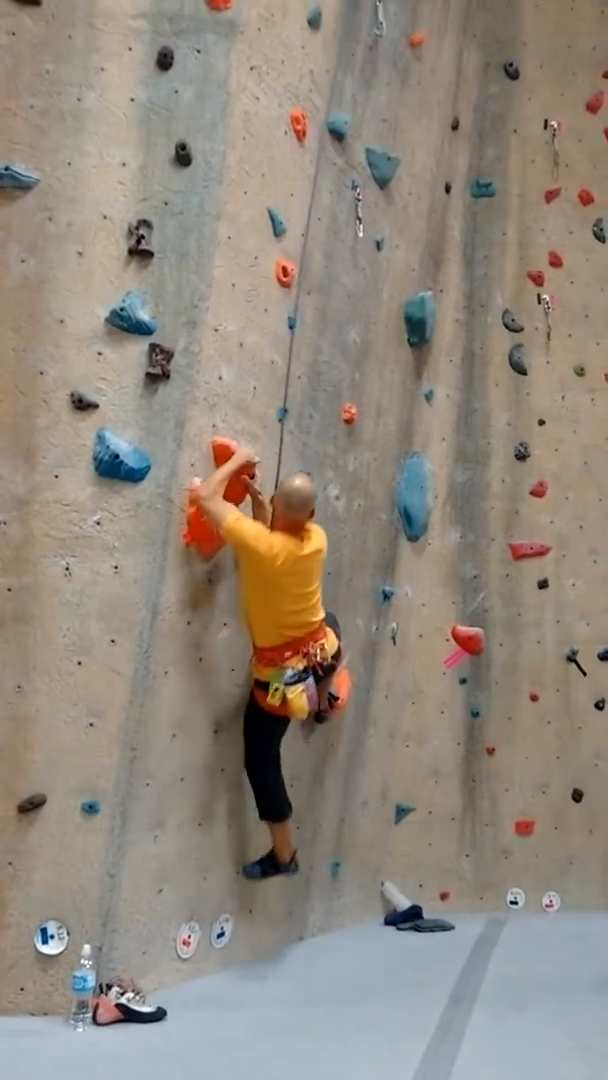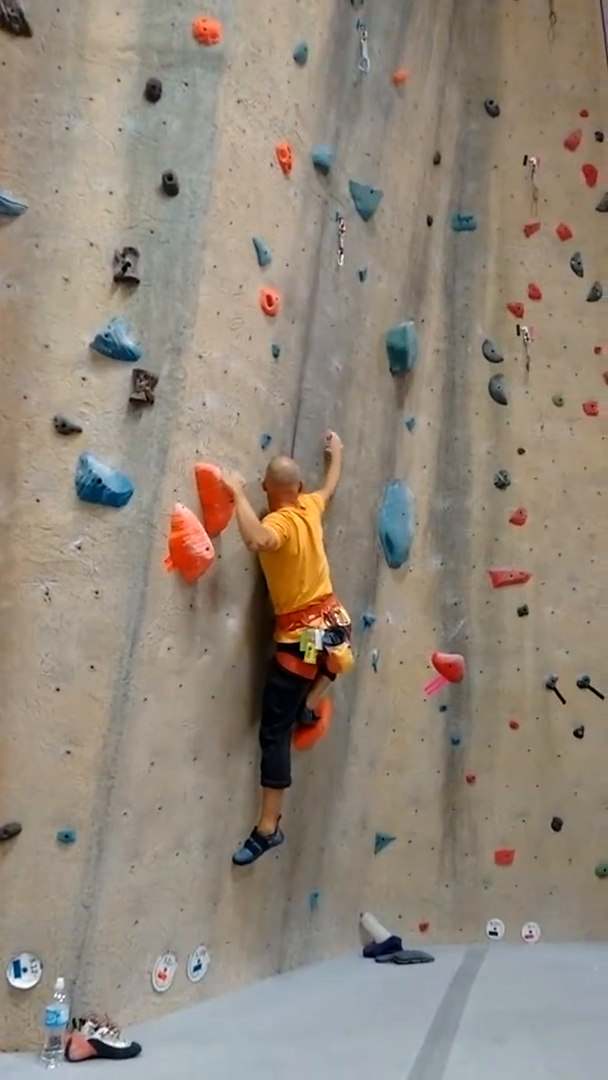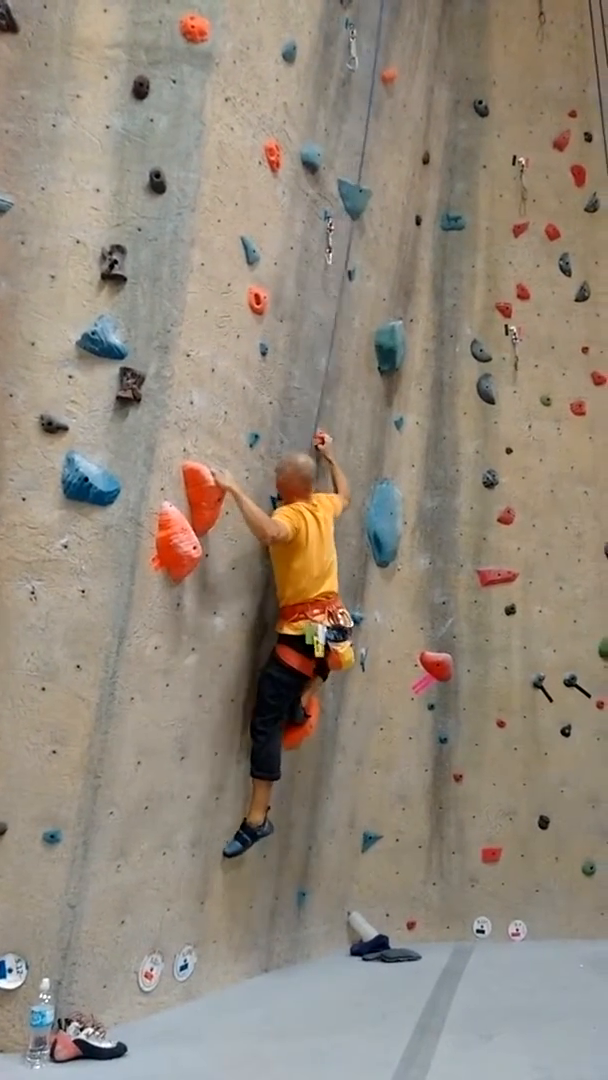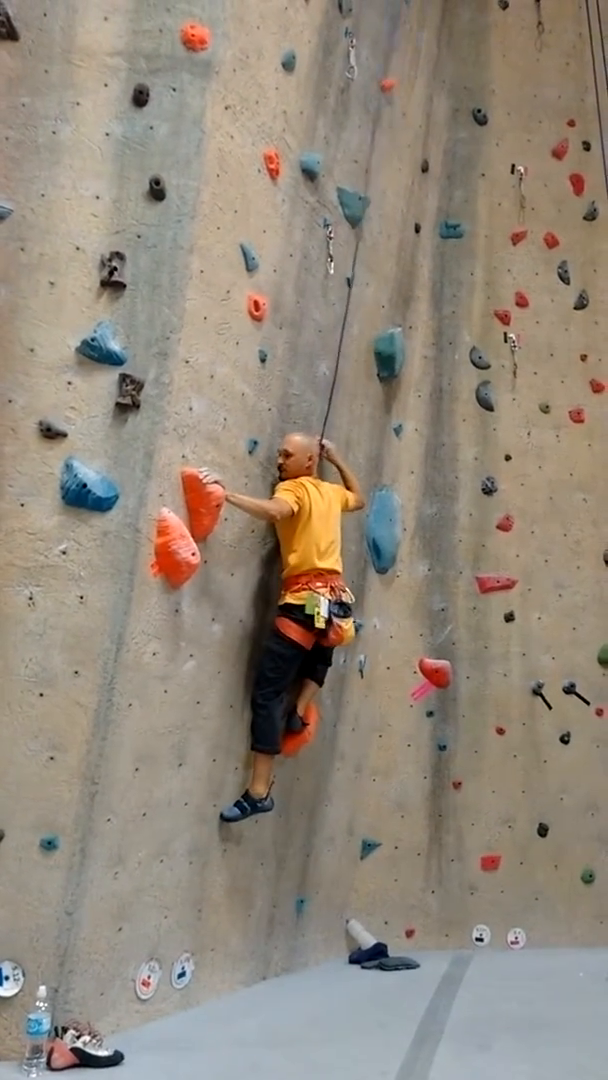
dt=1s
person 1, frame 1
left shoulder: (256, 542)
right shoulder: (316, 540)
left elbow: (205, 495)
left wrist: (238, 461)
right wrist: (261, 503)
left hip: (279, 669)
right hip: (322, 650)
left knee: (261, 761)
left ankle: (282, 854)
right ankle: (322, 700)
person 1, frame 2
left shoulder: (278, 523)
right shoulder: (310, 507)
left elbow: (256, 540)
right elbow: (331, 485)
left wrist: (238, 493)
right wrist: (336, 452)
left hip: (300, 635)
right hip: (332, 621)
left knee: (274, 730)
left ankle: (268, 827)
right ankle: (311, 705)
person 1, frame 3
left shoulder: (291, 516)
right shoulder: (323, 506)
left elbow: (268, 532)
right elbow: (345, 494)
left wrist: (235, 490)
right wrist: (330, 458)
left hip: (302, 628)
right hip: (334, 620)
left knee: (266, 720)
left ankle: (257, 819)
right ankle: (302, 703)
person 1, frame 4
left shoulder: (294, 488)
right shoulder: (330, 491)
left elbow: (273, 511)
right elbow: (359, 498)
left wrist: (228, 495)
right wrist: (337, 460)
left hip: (305, 600)
right hip: (335, 598)
left knee: (267, 693)
right knee: (318, 657)
left ankle: (259, 792)
right ankle: (299, 711)
